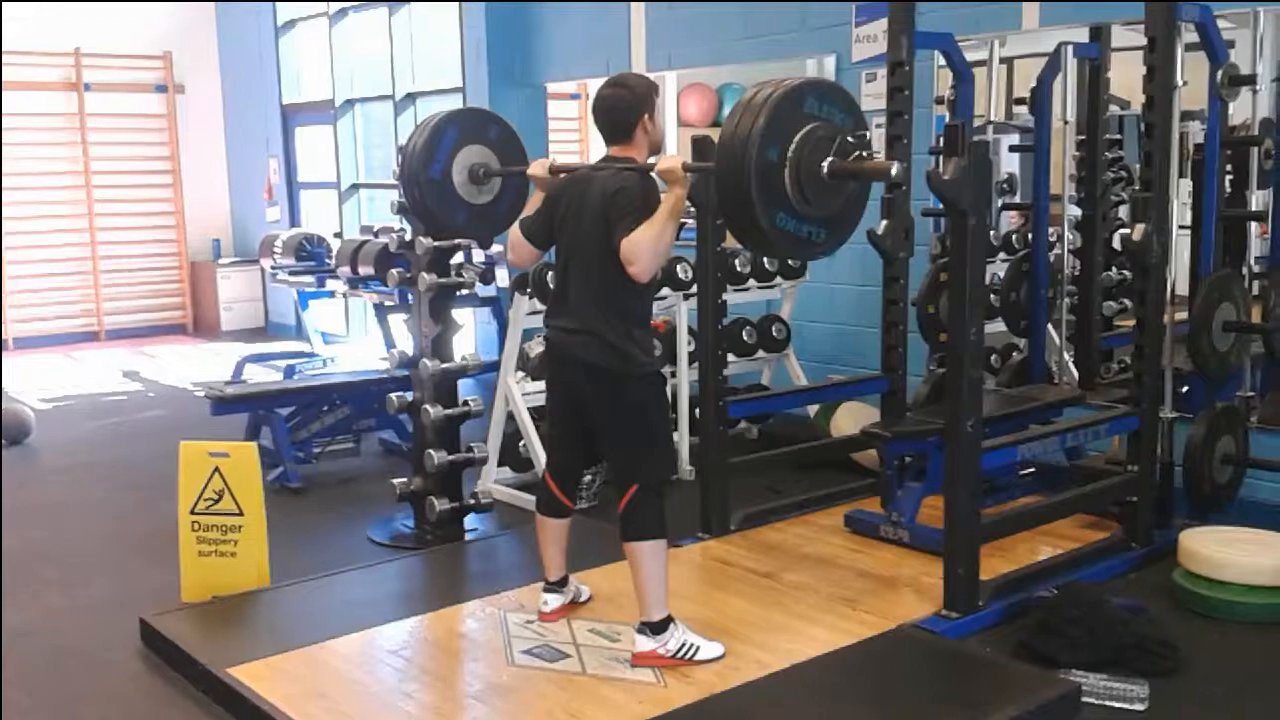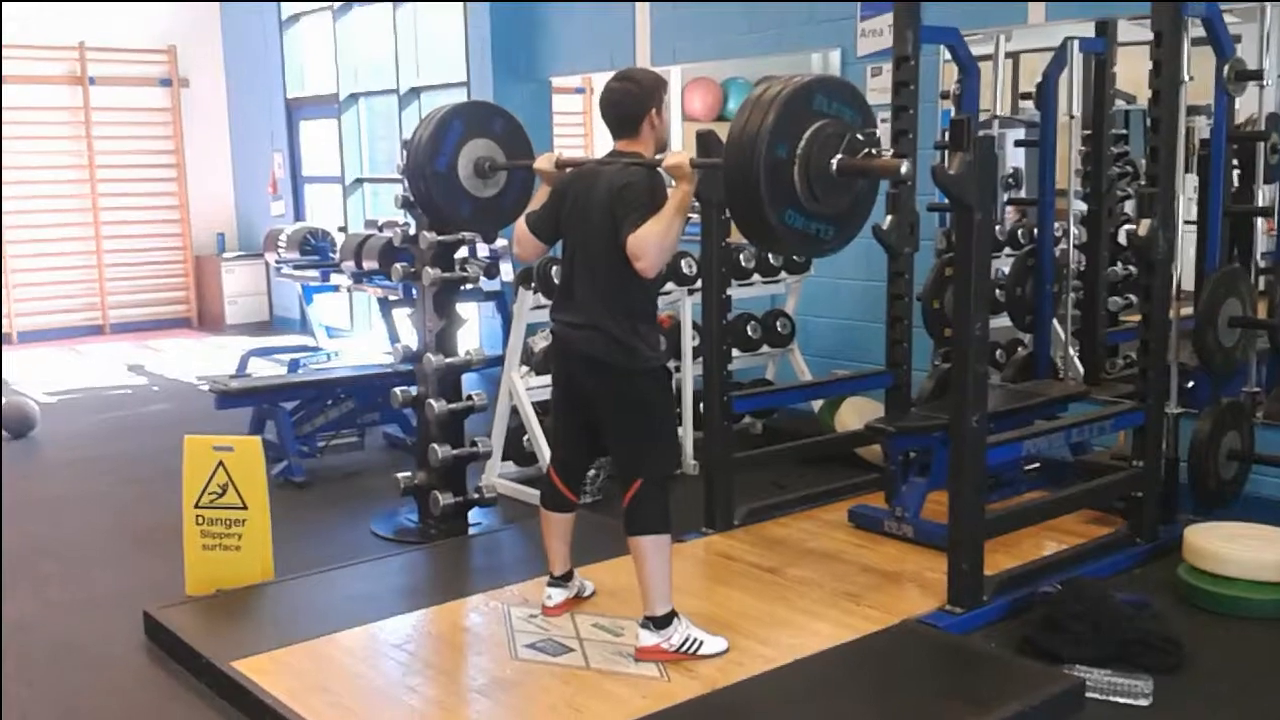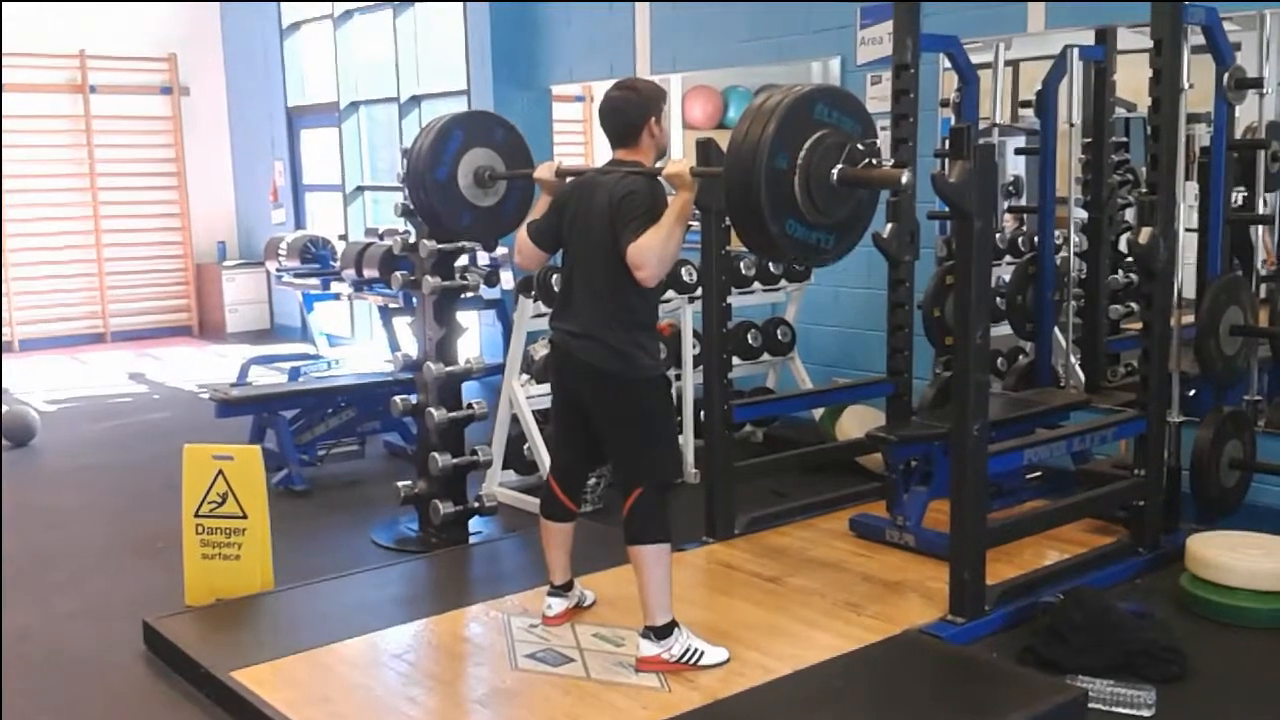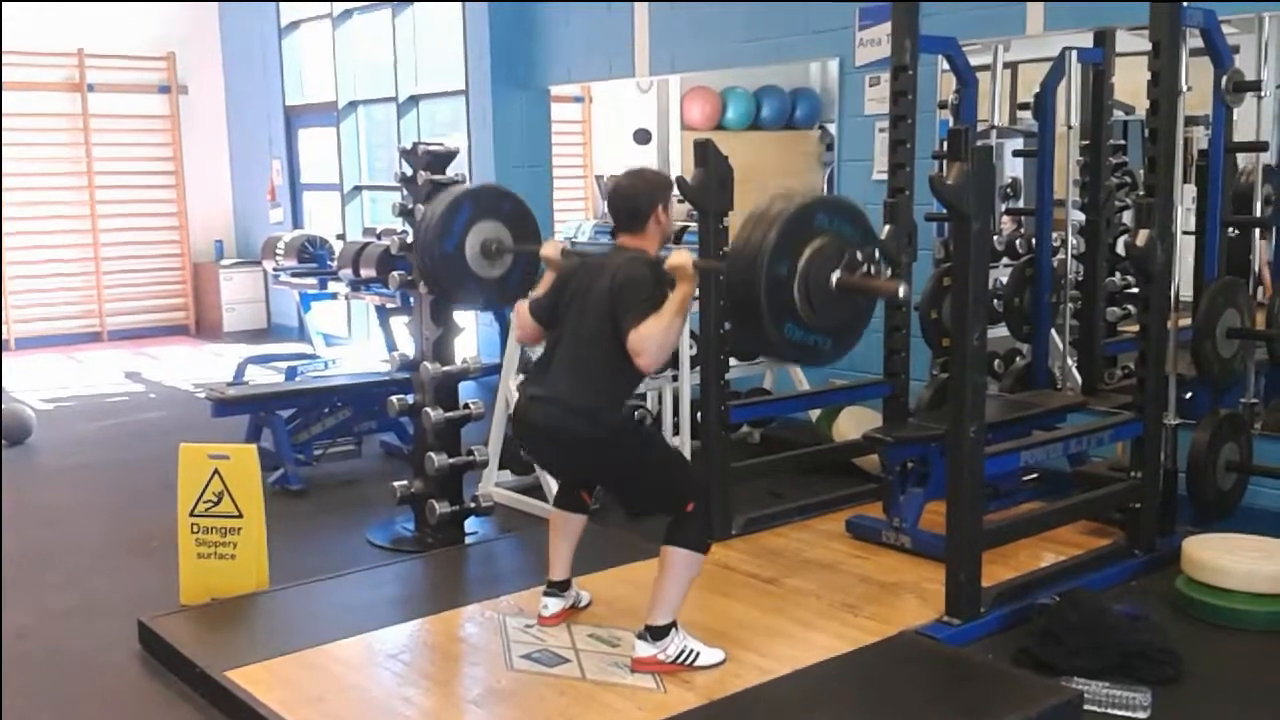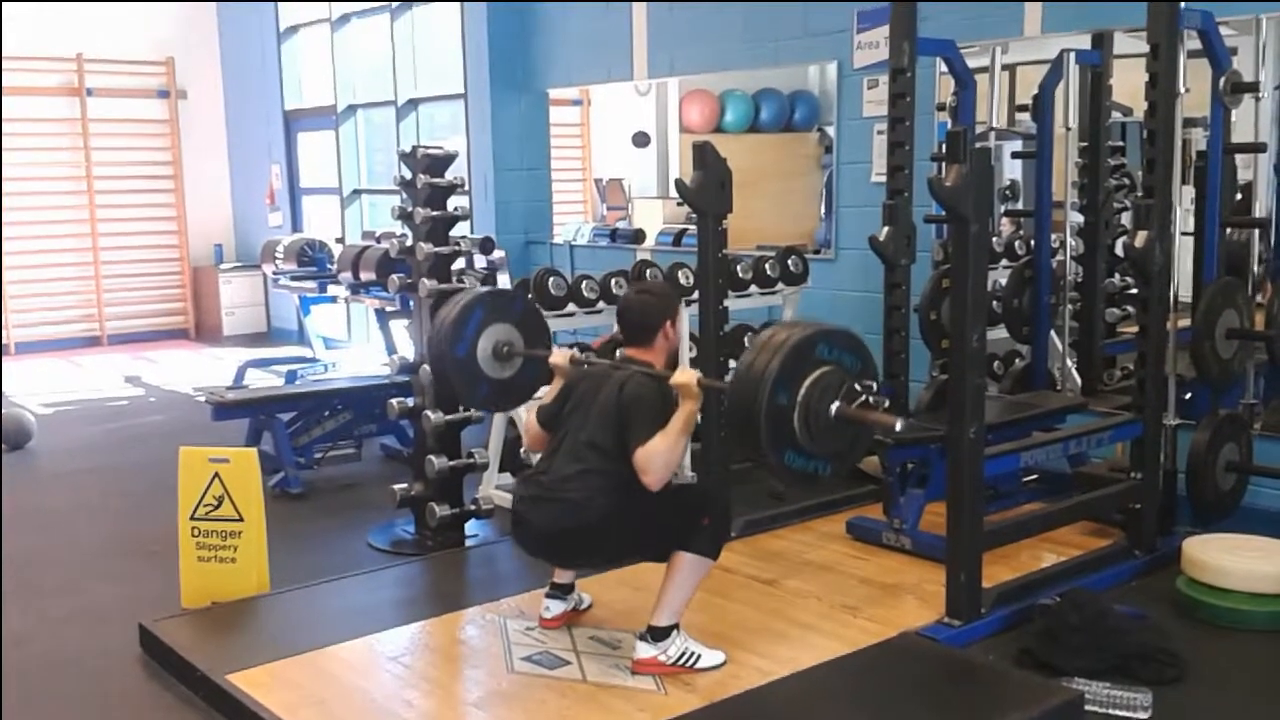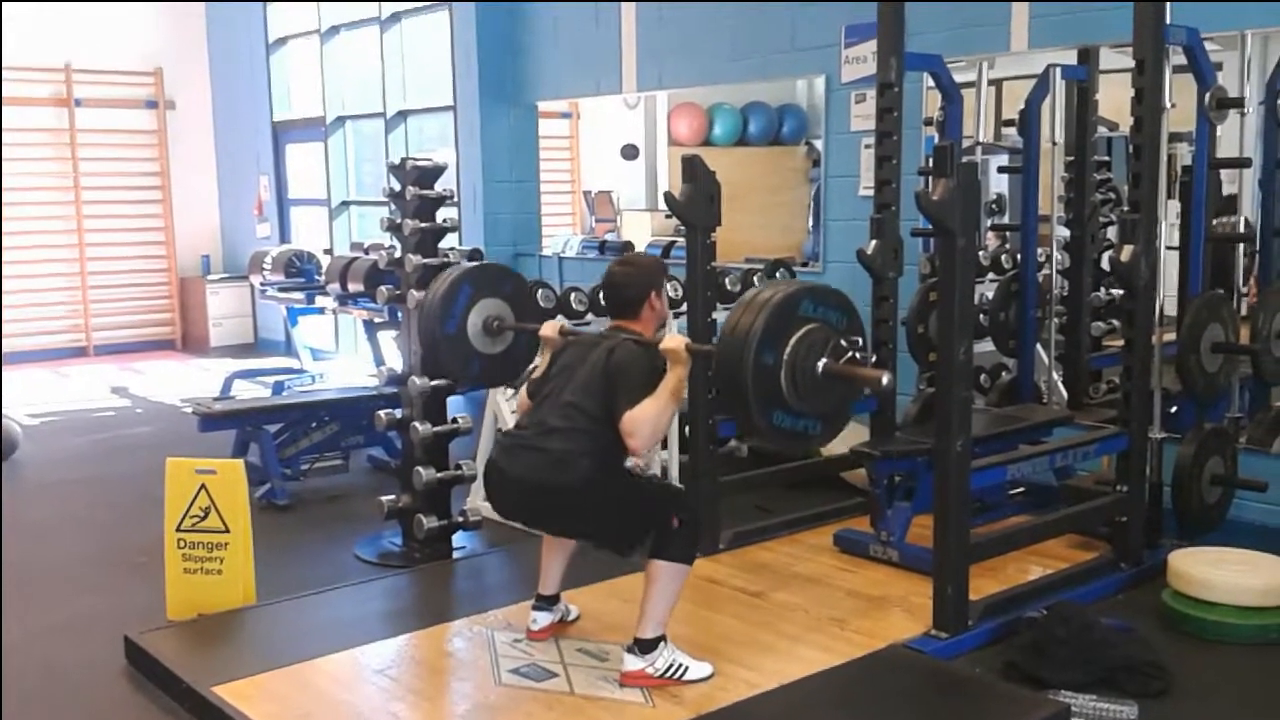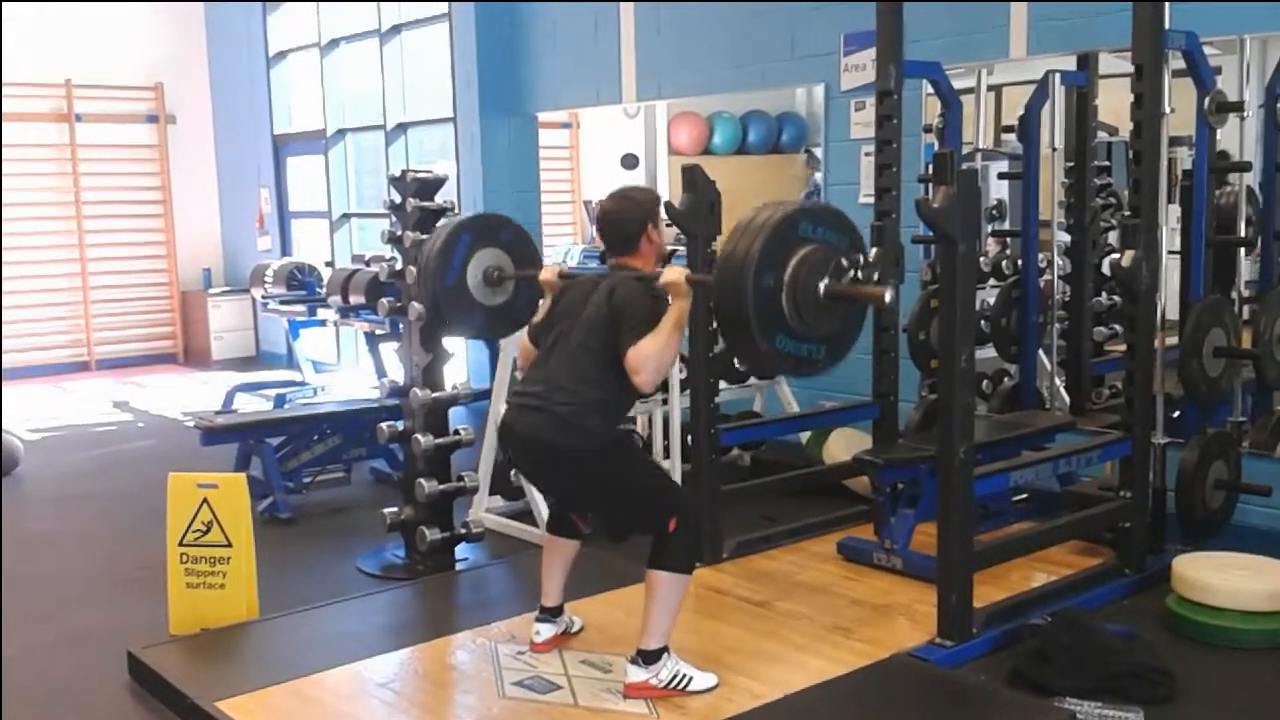
dt=0.7s
person 1, frame 1
left shoulder: (569, 185)
right shoulder: (633, 187)
left elbow: (518, 252)
right elbow: (640, 262)
left wrist: (538, 191)
right wrist: (676, 193)
left hip: (566, 351)
right hip: (617, 362)
left knee: (562, 468)
right knee: (643, 484)
left ankle: (556, 589)
right ankle: (657, 633)
person 1, frame 2
left shoulder: (576, 180)
right shoulder: (640, 182)
left elbow: (524, 246)
right elbow: (646, 257)
left wrist: (544, 185)
right wrist: (683, 189)
left hip: (572, 346)
right hip: (624, 356)
left knee: (566, 463)
right knee: (647, 479)
left ankle: (560, 583)
right ankle: (660, 627)
person 1, frame 3
left shoulder: (577, 188)
right shoulder: (640, 190)
left elbow: (524, 255)
right elbow: (646, 265)
left wrist: (544, 194)
right wrist: (683, 197)
left hip: (571, 354)
right hip: (622, 365)
left knee: (565, 472)
right knee: (646, 489)
left ankle: (560, 593)
right ankle: (661, 638)
person 1, frame 4
left shoulder: (581, 268)
right shoulder: (641, 274)
left elbow: (524, 331)
right elbow: (645, 354)
left wrist: (550, 273)
right wrist: (682, 289)
left hip: (531, 417)
right hip: (581, 424)
left knee: (580, 475)
right knee: (694, 504)
left ankle: (557, 595)
right ankle: (658, 641)
person 1, frame 5
left shoulder: (589, 375)
right shoulder: (647, 389)
left elbow: (533, 439)
right elbow: (652, 474)
left wrist: (560, 379)
right wrist: (689, 404)
left hip: (527, 520)
right hip: (575, 529)
right knee: (709, 511)
left ankle: (559, 598)
right ankle: (658, 642)
person 1, frame 6
left shoulder: (578, 345)
right shoulder: (638, 356)
right elbow: (638, 440)
right wrist: (677, 371)
left hip: (502, 476)
right hip: (548, 483)
right knee: (678, 517)
left ankle: (545, 609)
right ankle: (647, 654)
person 1, frame 7
left shoulder: (578, 287)
right shoulder: (640, 292)
left elbow: (525, 357)
right elbow: (644, 373)
right wrist: (679, 303)
left hip: (518, 429)
right hip: (570, 437)
left knee: (572, 501)
right knee: (676, 523)
left ankle: (549, 621)
right ankle: (650, 666)
